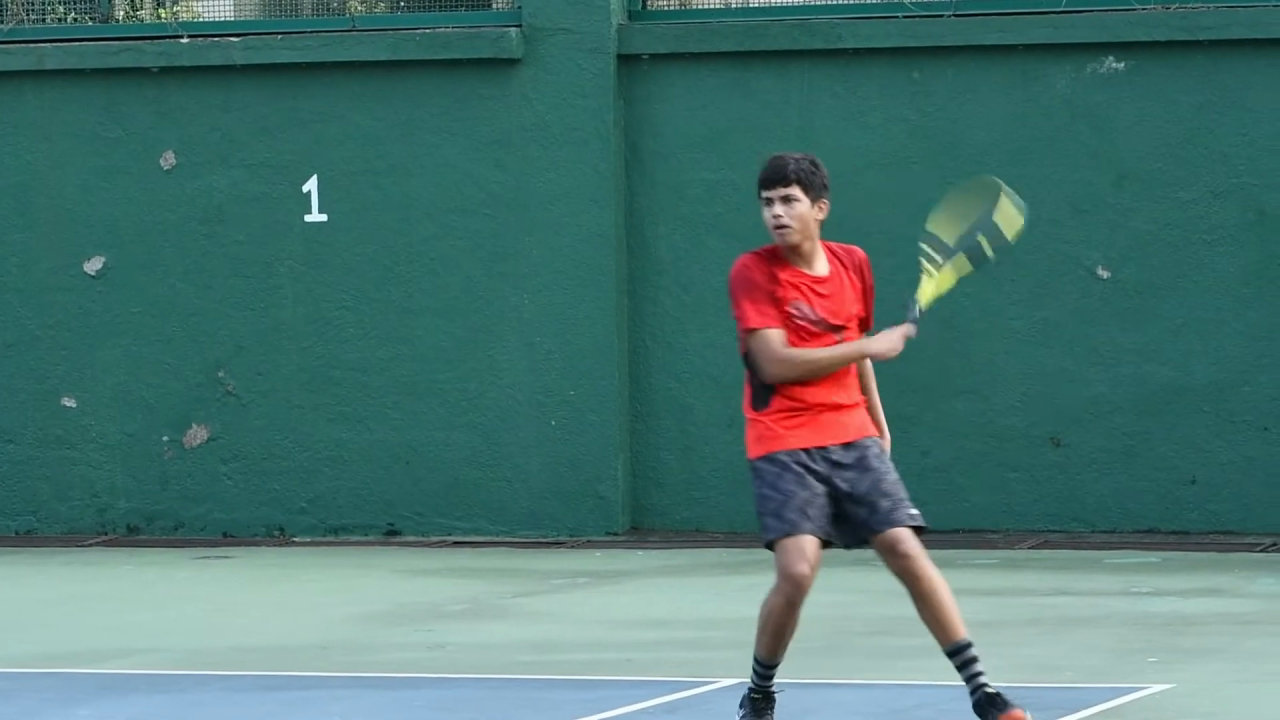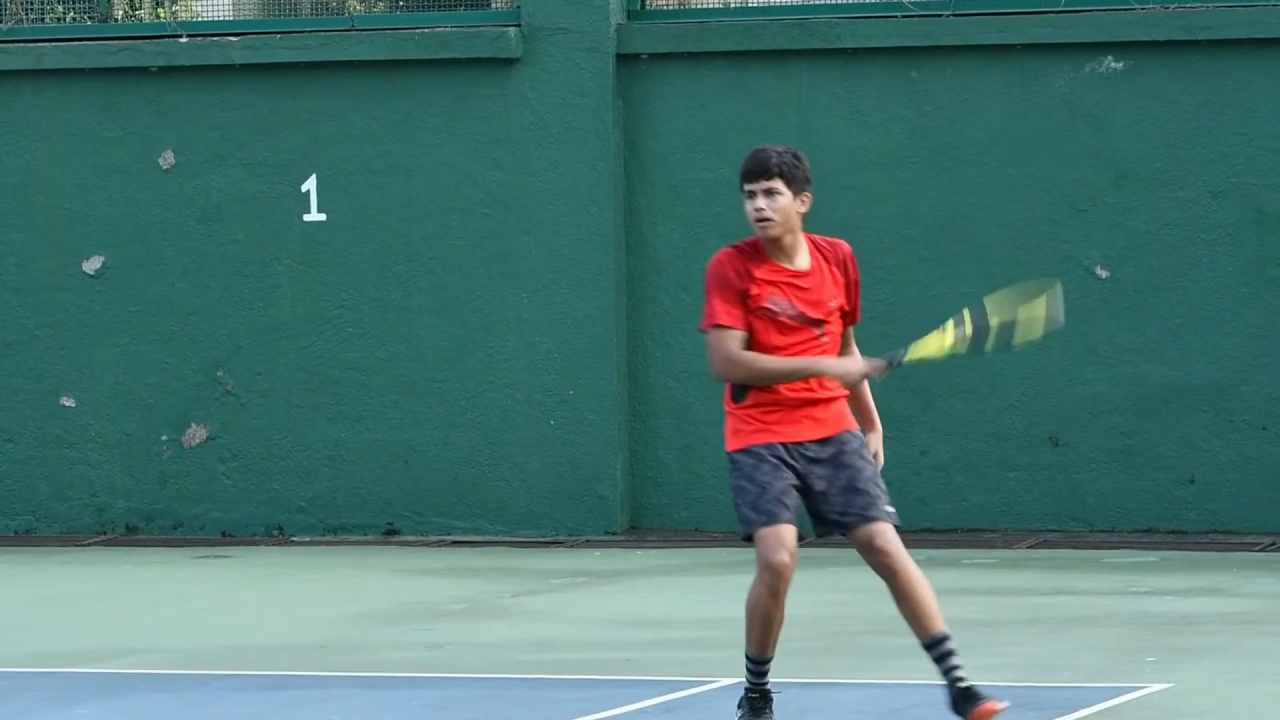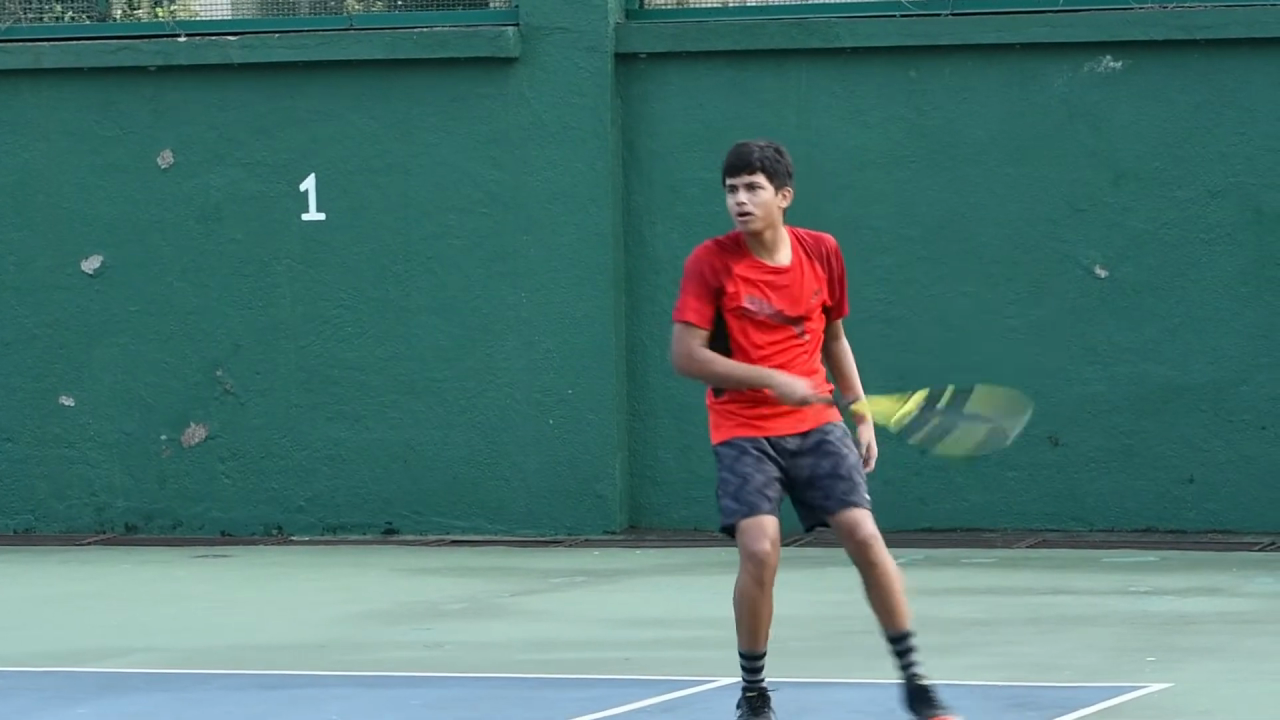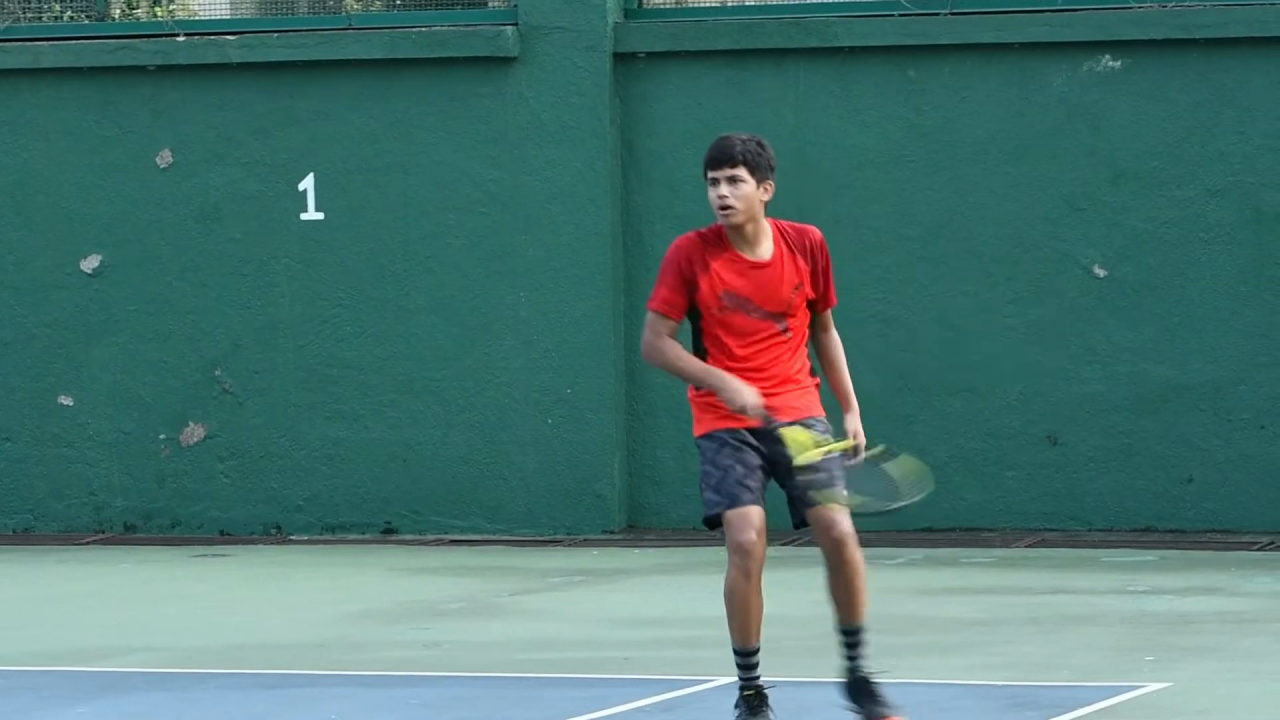
dt=0.1s
person 1, frame 1
left shoulder: (853, 264)
right shoulder: (753, 273)
right elbow: (777, 366)
left wrist: (878, 425)
right wrist: (869, 348)
left hip: (853, 439)
right hip: (782, 447)
left knee: (908, 552)
right knee: (797, 569)
person 1, frame 2
left shoulder: (838, 257)
right shoulder: (729, 267)
right elbow: (727, 364)
left wrist: (870, 420)
right wrist: (821, 367)
left hip: (833, 433)
right hip: (761, 440)
left knee: (886, 548)
right knee: (777, 558)
person 1, frame 3
left shoulder: (822, 249)
right shoulder: (709, 261)
right elbow: (686, 356)
left wrist: (860, 413)
right wrist: (777, 381)
left hip: (815, 426)
right hip: (745, 429)
left knee: (865, 538)
right knee: (760, 550)
person 1, frame 4
left shoulder: (807, 243)
right shoulder: (689, 253)
left elbow: (822, 330)
right elbow: (654, 345)
left wrist: (850, 408)
right wrist: (725, 385)
left hip: (799, 417)
right hip: (726, 424)
left knee: (839, 532)
right knee: (746, 540)
